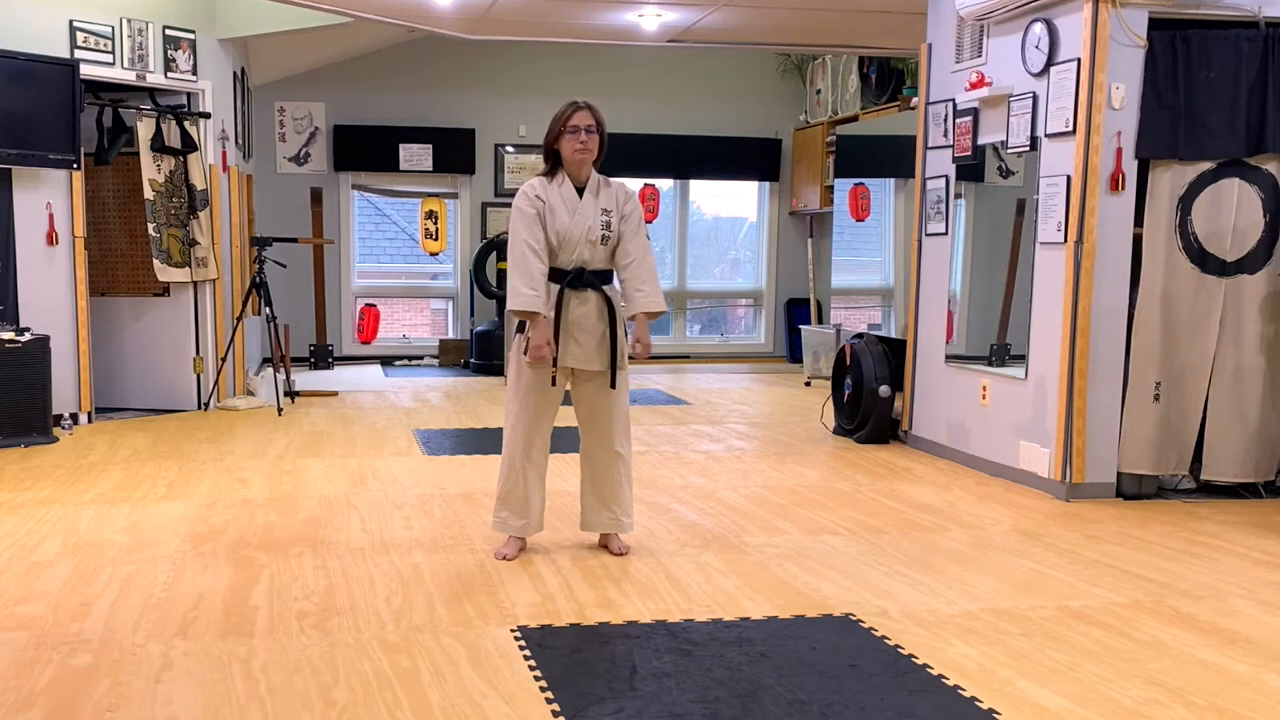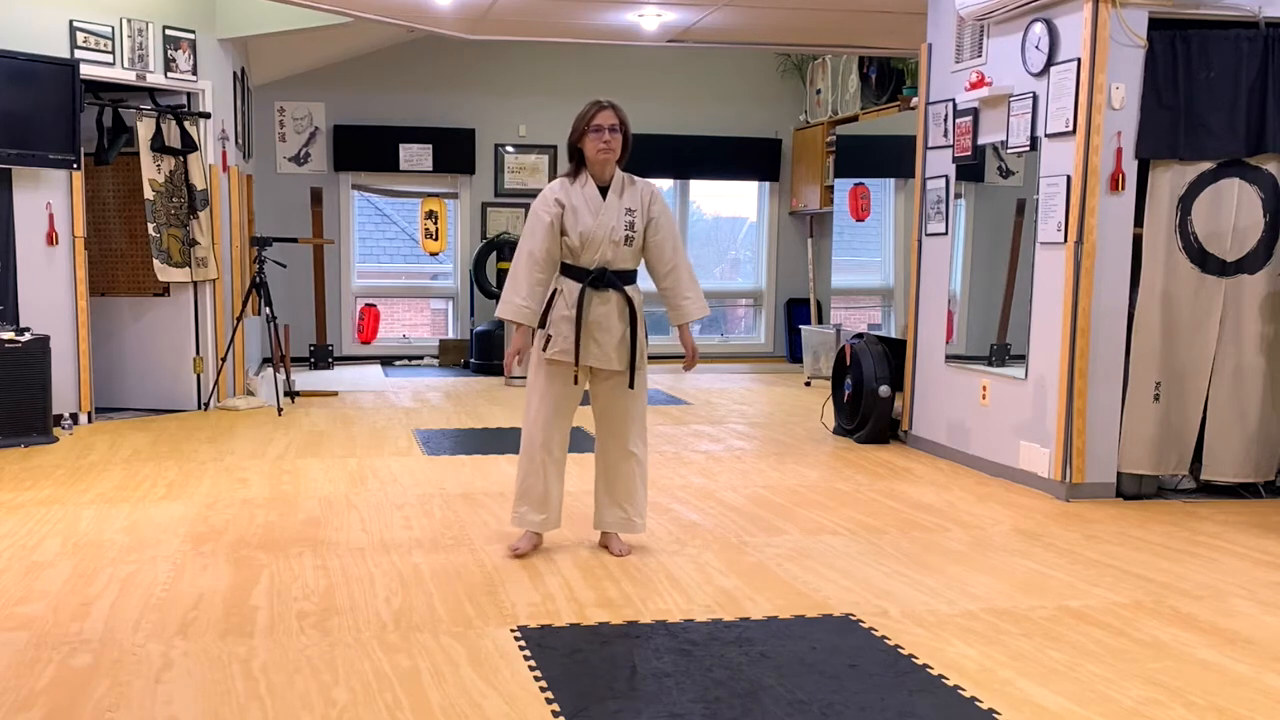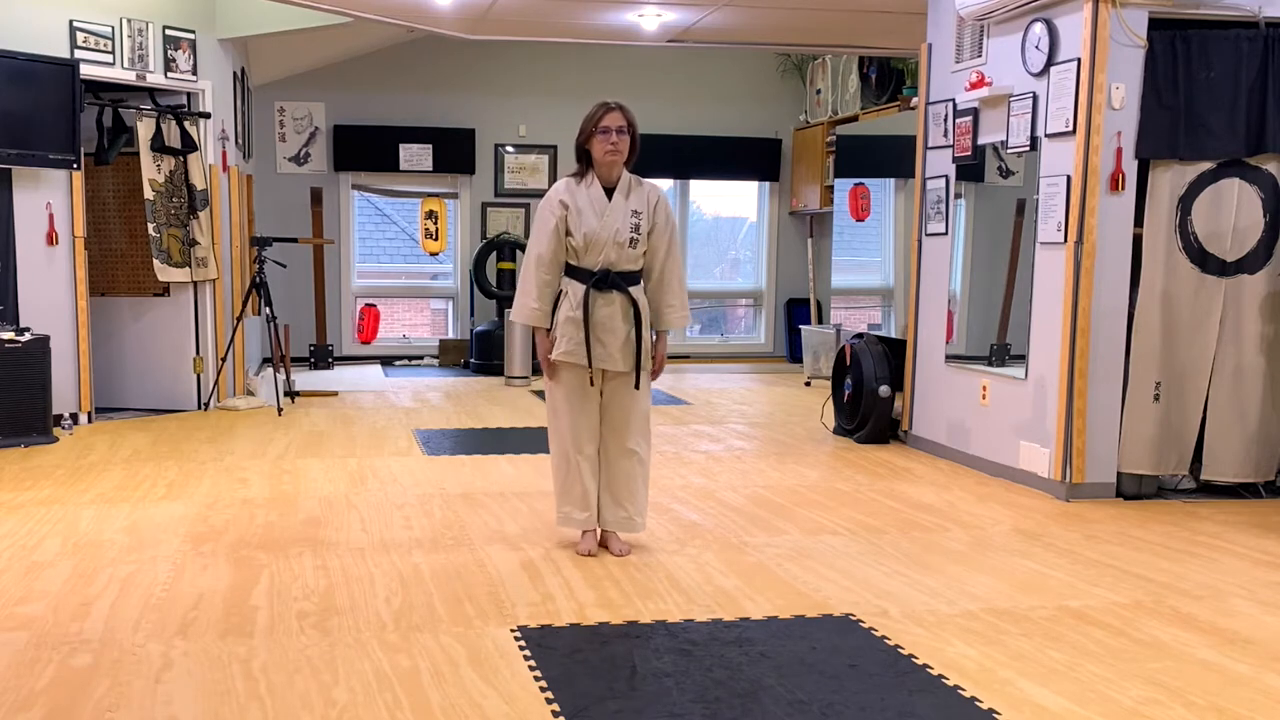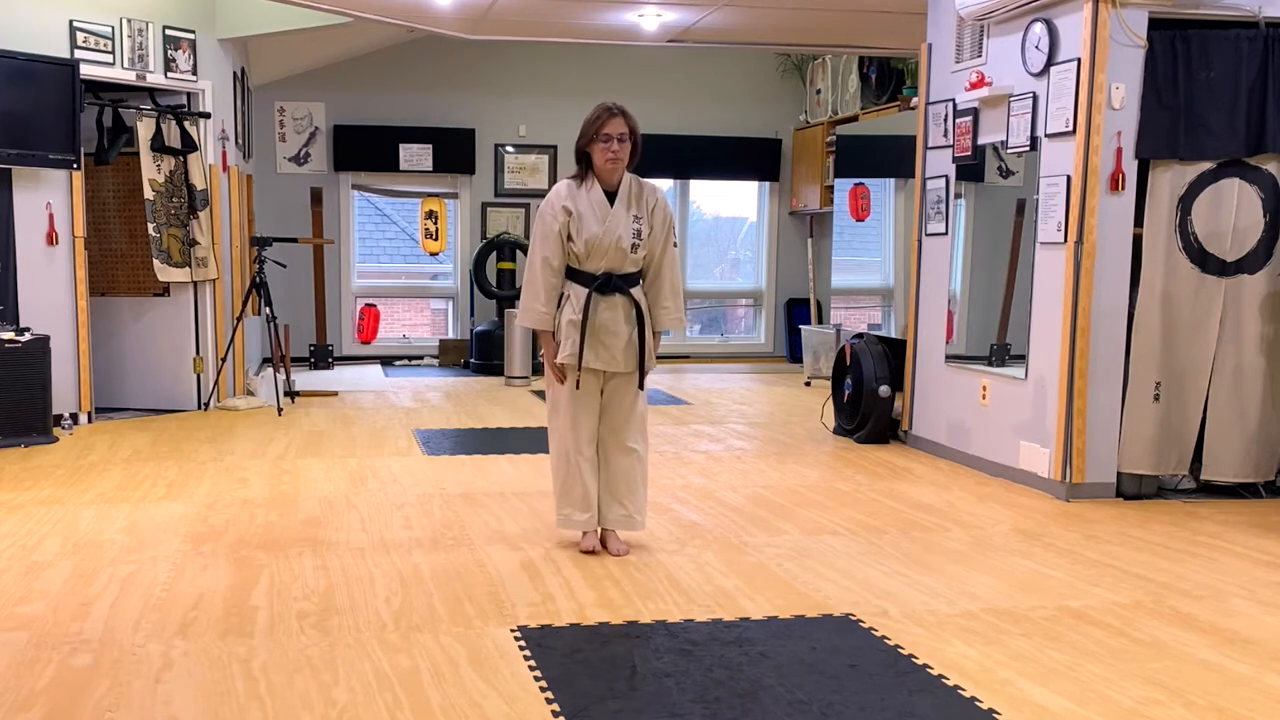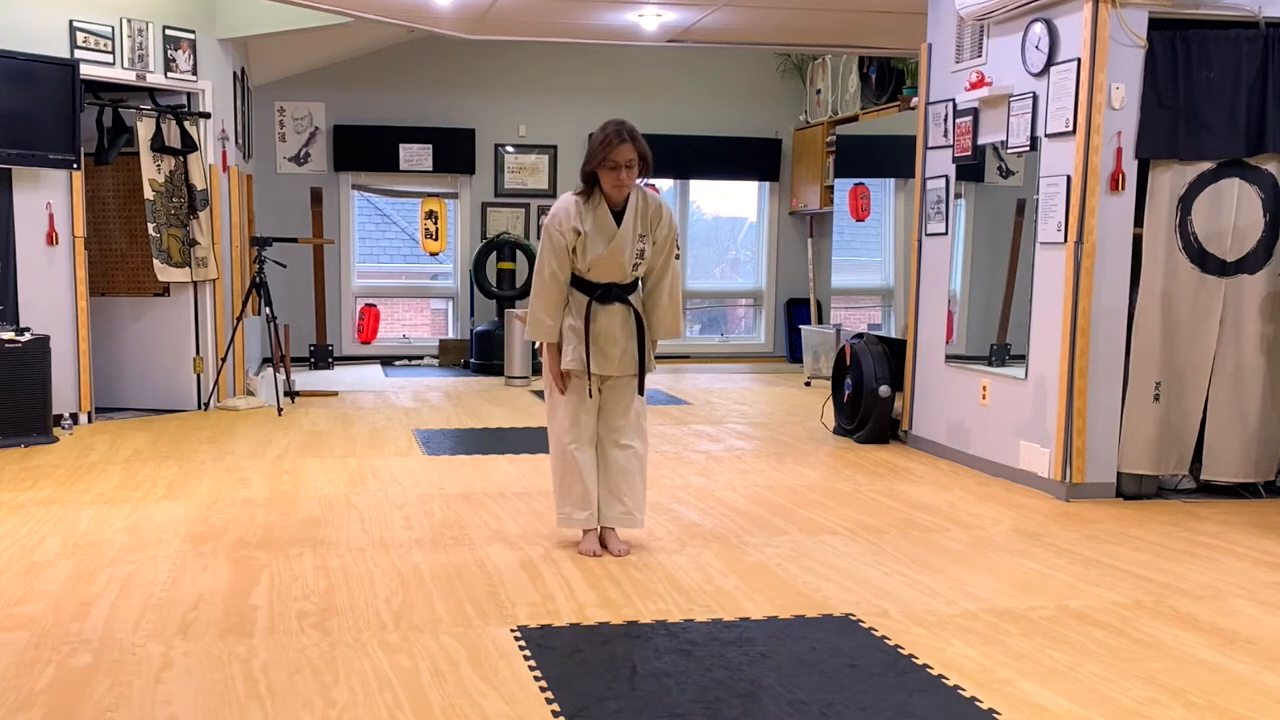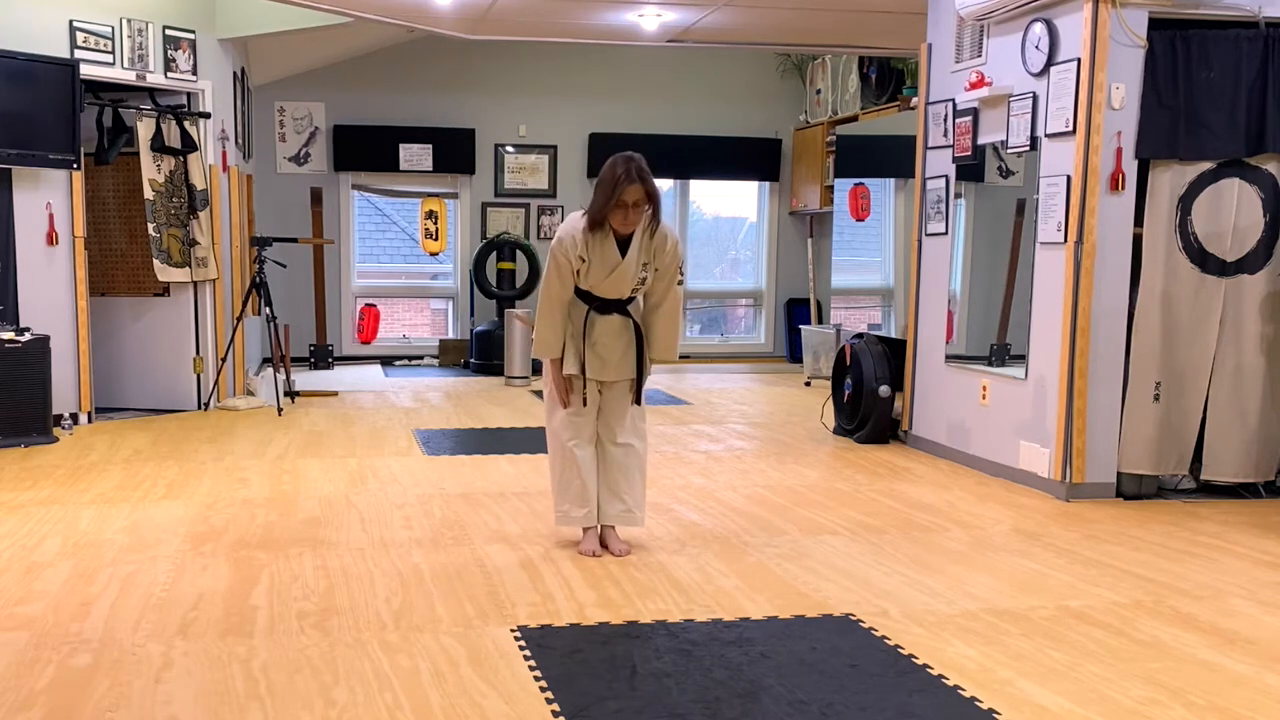
dt=0.3s
person 1, frame 1
left shoulder: (619, 196)
right shoulder: (535, 194)
left elbow: (635, 259)
right elbow: (527, 260)
left wrist: (641, 321)
right wrist: (536, 325)
left hip: (601, 318)
right hip: (545, 318)
left knee: (608, 432)
right knee: (526, 430)
left ankle: (608, 526)
right ankle: (517, 529)
person 1, frame 2
left shoulder: (646, 196)
right shoulder: (557, 195)
left elbow: (670, 262)
right elbow: (533, 261)
left wrist: (684, 328)
right wrist: (521, 330)
left hip: (621, 320)
right hip: (566, 317)
left knee: (623, 432)
right knee: (545, 427)
left ankle: (612, 526)
right ankle: (535, 525)
person 1, frame 3
left shoulder: (651, 199)
right shoulder: (563, 195)
left elbow: (664, 269)
right elbow: (542, 266)
left wrist: (662, 335)
right wrist: (541, 332)
left hip: (628, 320)
right hip: (574, 319)
left knee: (627, 432)
right knee: (575, 430)
left ankle: (612, 525)
right ankle: (585, 523)
person 1, frame 4
left shoulder: (651, 200)
right shoulder: (563, 198)
left elbow: (662, 270)
right elbow: (545, 269)
left wrist: (656, 333)
right wrist: (546, 335)
left hip: (629, 322)
right hip: (577, 321)
left knee: (625, 432)
right knee: (574, 430)
left ankle: (612, 524)
right ankle: (586, 524)
person 1, frame 5
left shoulder: (657, 213)
right shoulder: (567, 211)
left elbow: (660, 281)
right elbow: (550, 283)
left wrist: (651, 342)
right wrist: (551, 346)
left hip: (625, 327)
right hip: (576, 327)
left knee: (624, 430)
right knee: (574, 429)
left ankle: (611, 524)
right ankle: (587, 524)
person 1, frame 6
left shoulder: (663, 240)
right shoulder: (573, 235)
left elbow: (662, 304)
right elbow: (554, 301)
left wrist: (646, 361)
right wrist: (555, 363)
left hip: (625, 335)
right hip: (576, 334)
left knee: (624, 431)
right knee: (573, 429)
left ankle: (610, 524)
right ankle: (587, 524)
